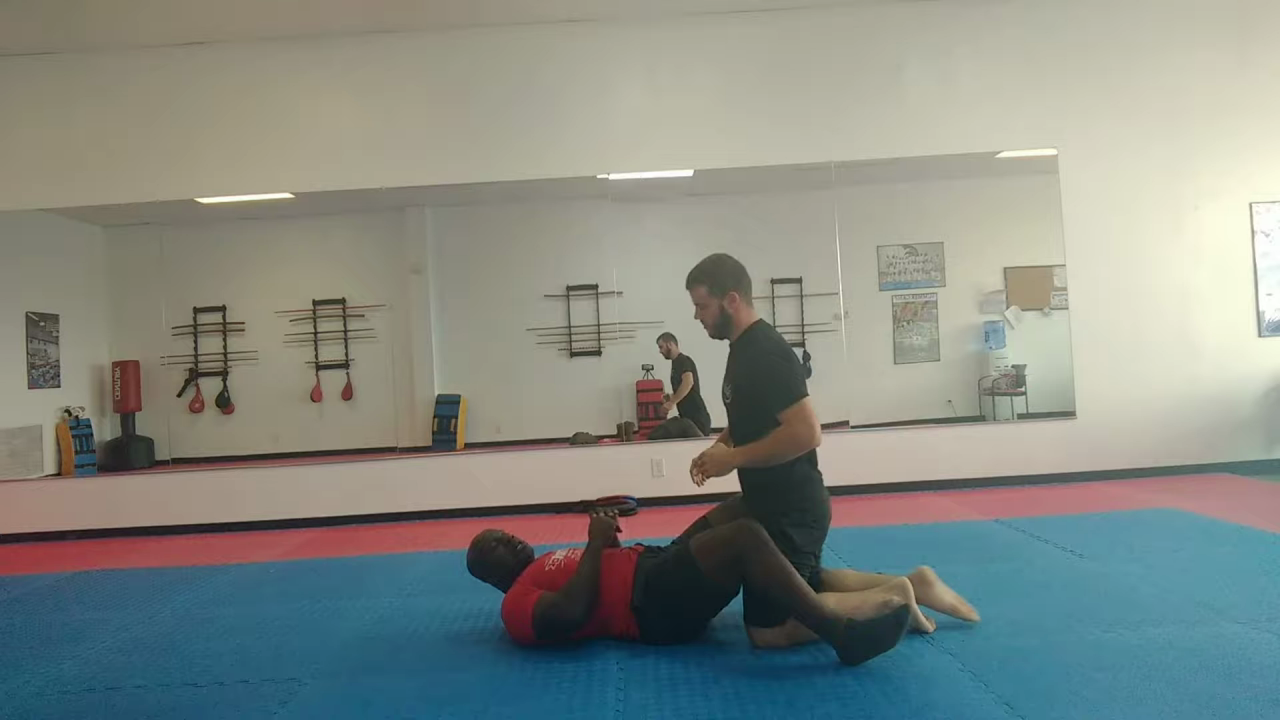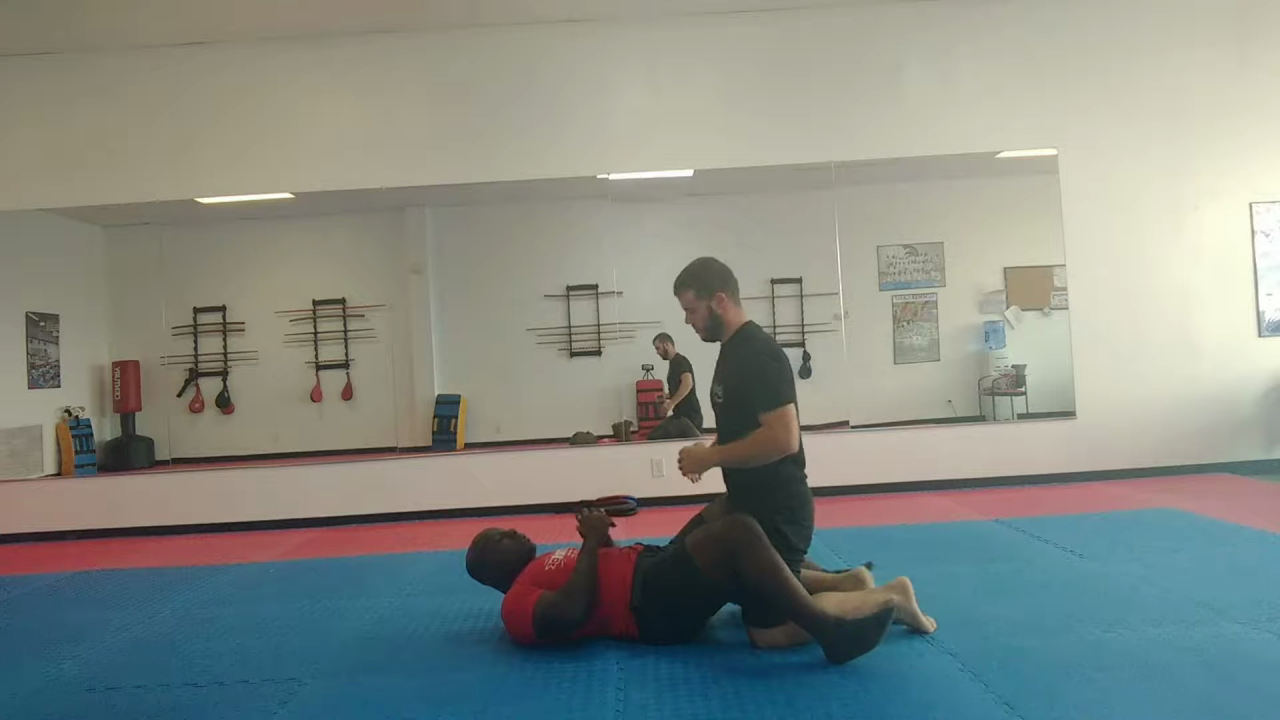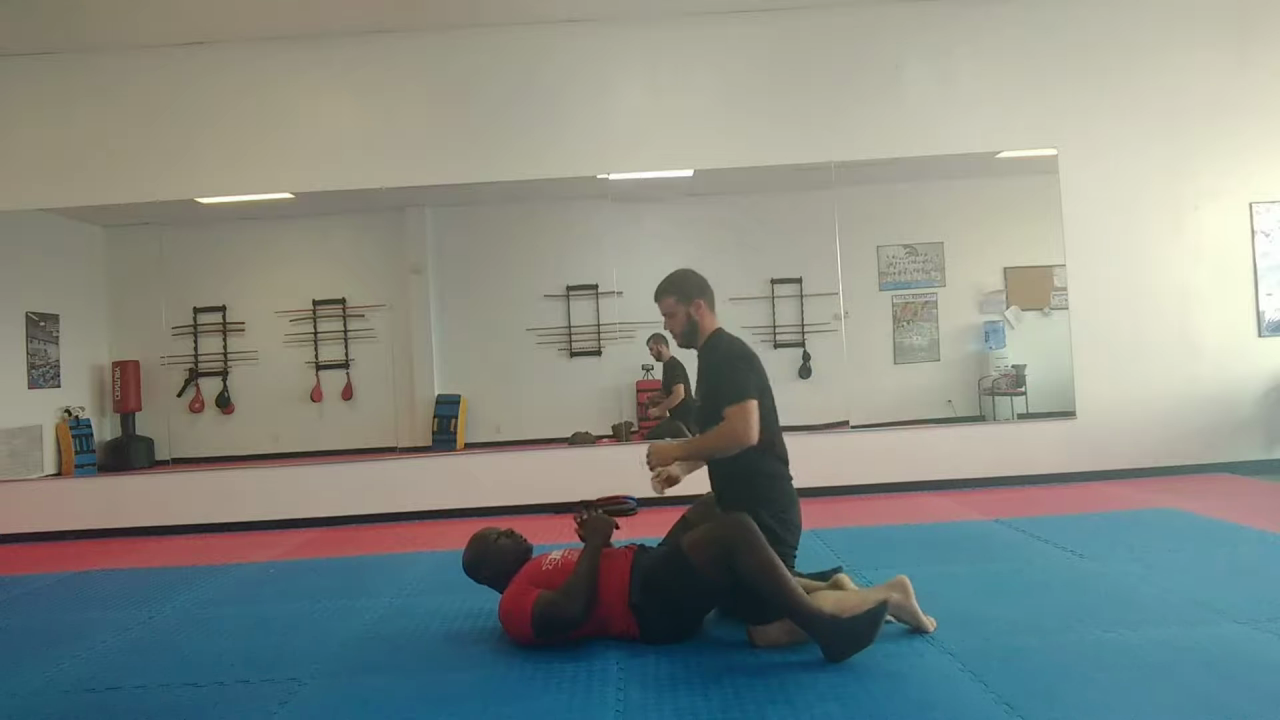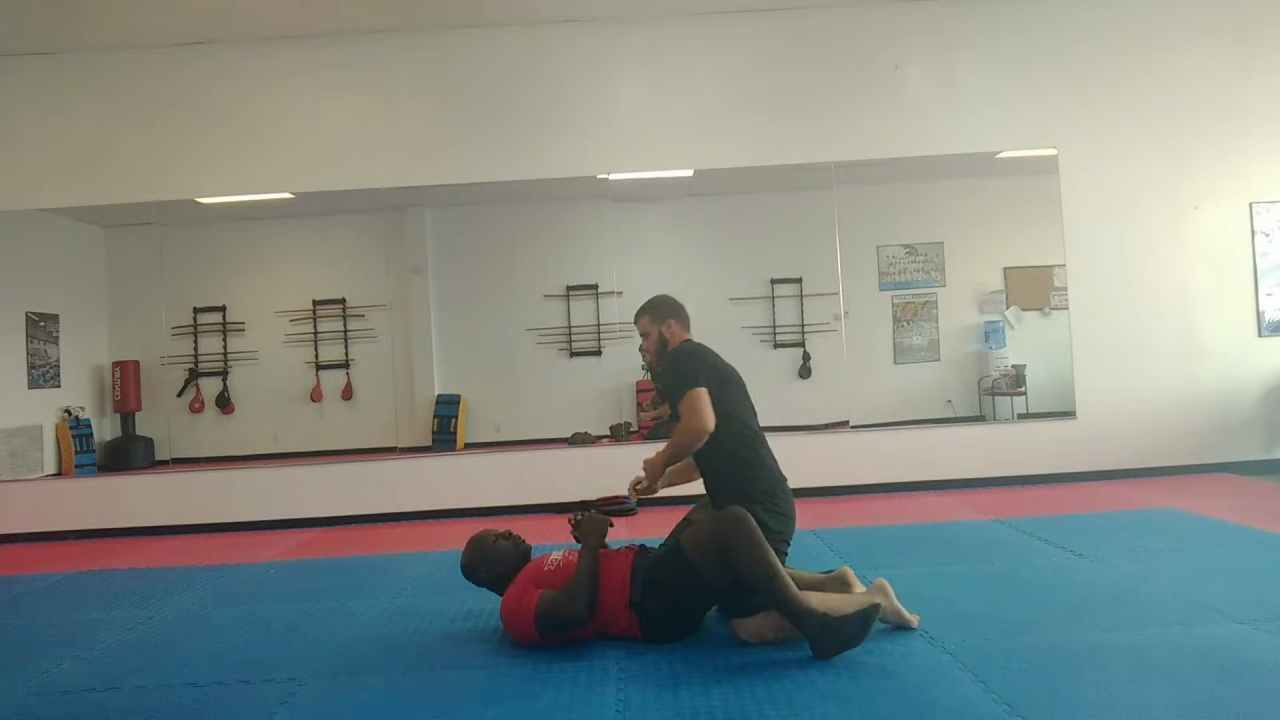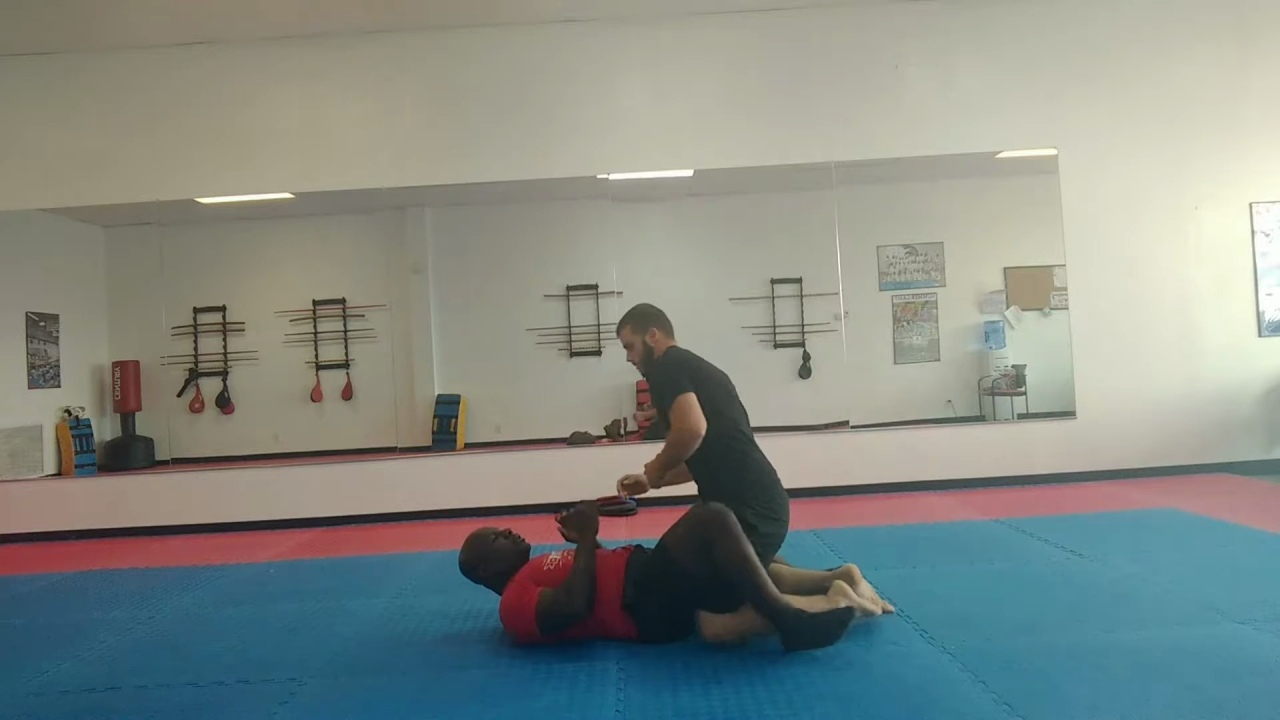
dt=0.2s
person 1, frame 1
left shoulder: (544, 566)
right shoulder: (519, 605)
right elbow: (575, 611)
left wrist: (606, 539)
right wrist: (595, 542)
left hip: (661, 568)
right hip: (661, 605)
right knee: (742, 535)
right ankle: (842, 633)
person 1, frame 2
left shoulder: (540, 568)
right shoulder: (517, 604)
right elbow: (573, 611)
left wrist: (601, 539)
right wrist: (592, 544)
left hip: (655, 569)
right hip: (657, 606)
right knee: (737, 532)
right ankle: (829, 631)
person 1, frame 3
left shoulder: (537, 570)
right shoulder: (516, 604)
right elbow: (573, 610)
left wrist: (598, 540)
right wrist: (594, 543)
left hip: (651, 570)
right hip: (656, 605)
right knee: (733, 529)
right ankle: (824, 628)
person 1, frame 4
left shoulder: (536, 572)
right shoulder: (518, 604)
right elbow: (575, 608)
left wrist: (588, 542)
right wrist: (593, 543)
left hip: (655, 569)
right hip: (659, 603)
right knee: (731, 522)
right ankle: (818, 626)
person 1, frame 5
left shoulder: (531, 570)
right shoulder: (516, 602)
right elbow: (575, 605)
left wrist: (585, 542)
right wrist: (588, 536)
left hip: (645, 573)
right hip: (650, 603)
right knee: (713, 515)
left ankle: (834, 591)
right ankle: (788, 620)
person 2, frame 1
left shoulder: (766, 353)
right shoulder: (745, 347)
left elbow: (807, 433)
left wrist: (731, 459)
right wrist: (721, 447)
left hip: (793, 508)
right hip: (766, 499)
left knee: (770, 635)
person 2, frame 2
left shoulder: (758, 353)
right shoulder: (734, 349)
left elbow: (784, 438)
left wrist: (709, 457)
right wrist: (712, 453)
left hip: (777, 510)
right hip: (749, 500)
left knee: (770, 632)
person 2, frame 3
left shoulder: (727, 356)
right shoulder: (713, 354)
left elbow: (743, 432)
left wrist: (676, 454)
right wrist: (681, 467)
left hip: (763, 511)
right hip: (737, 500)
left knee: (769, 629)
person 2, frame 4
left shoulder: (680, 359)
right shoulder: (704, 364)
left elbow: (701, 425)
left wrist: (658, 464)
right wrist: (661, 480)
left hip: (757, 505)
right hip: (751, 498)
left knee: (753, 627)
right ankle: (830, 584)
person 2, frame 5
left shoulder: (667, 368)
right shoulder: (696, 367)
left elbow: (692, 428)
left wrist: (657, 469)
right wrist: (651, 480)
left hip: (749, 506)
right hip: (757, 499)
right ankle: (830, 582)
